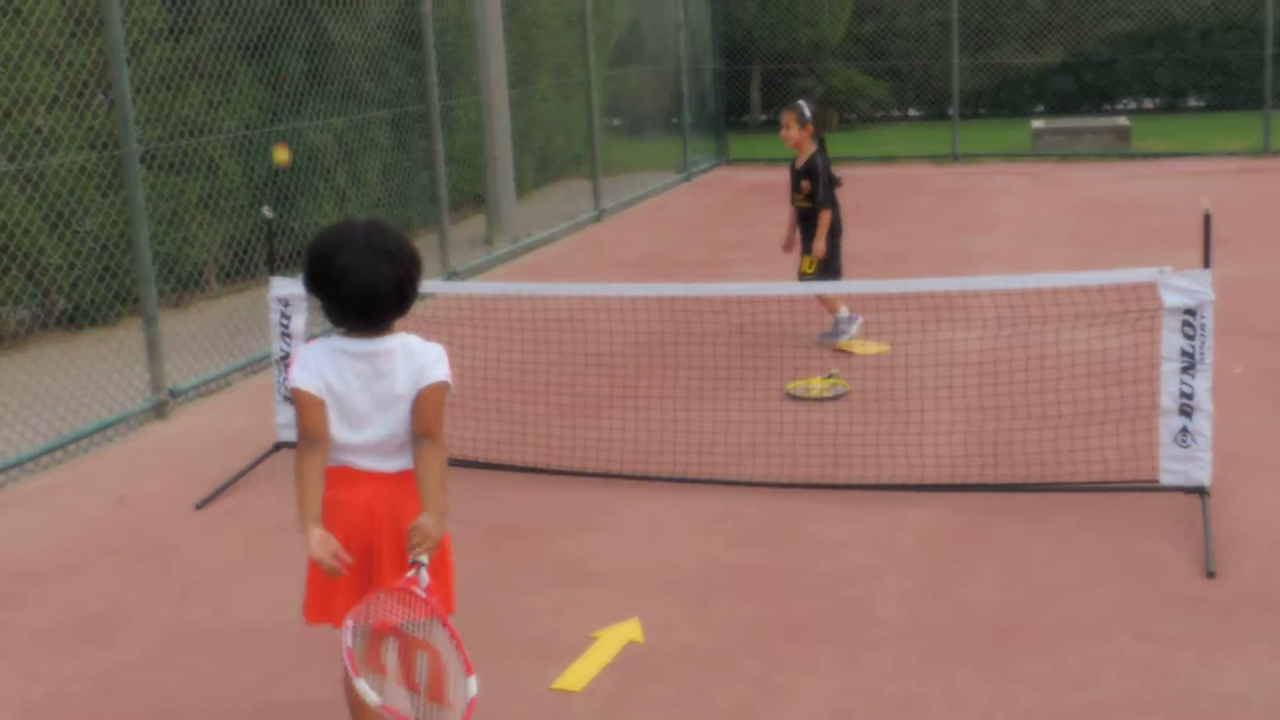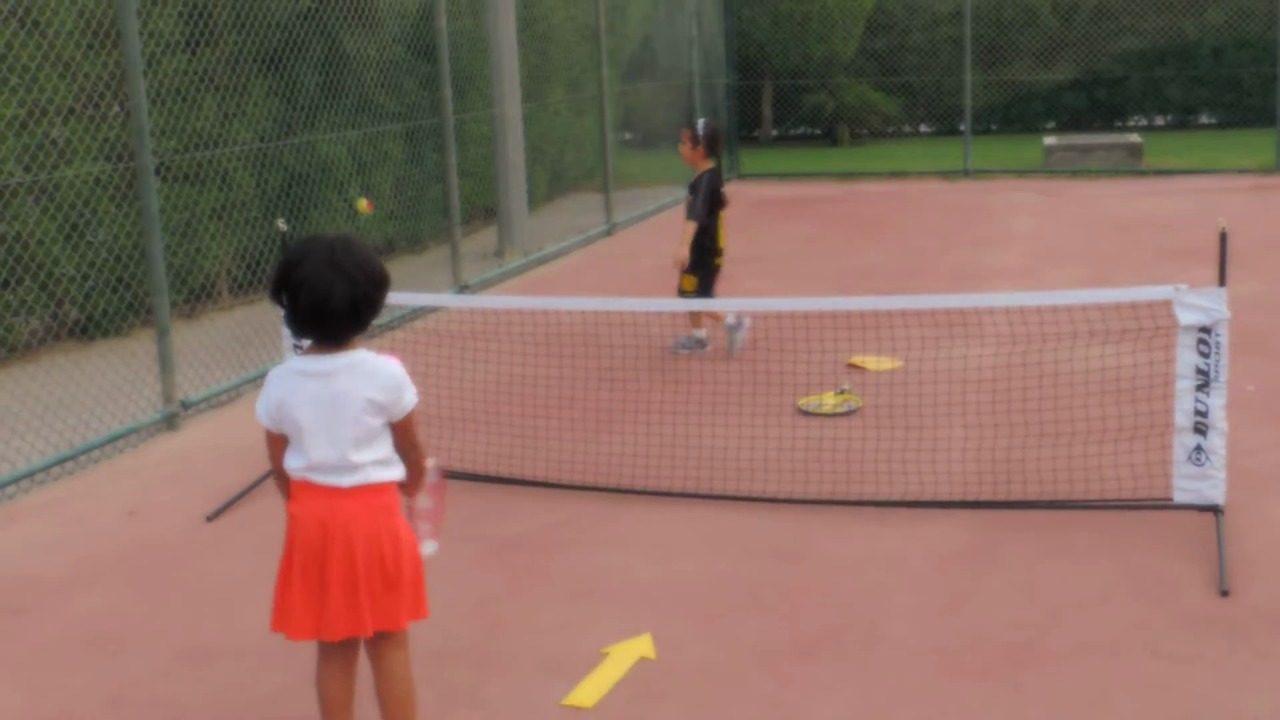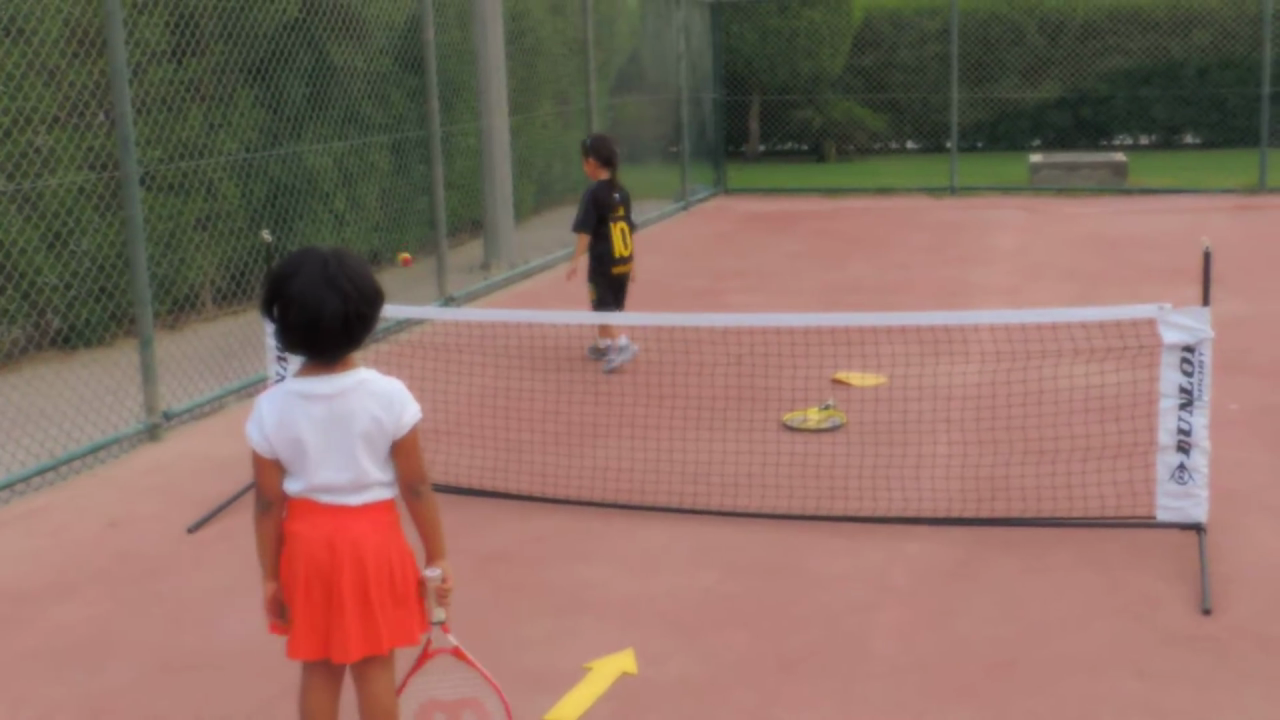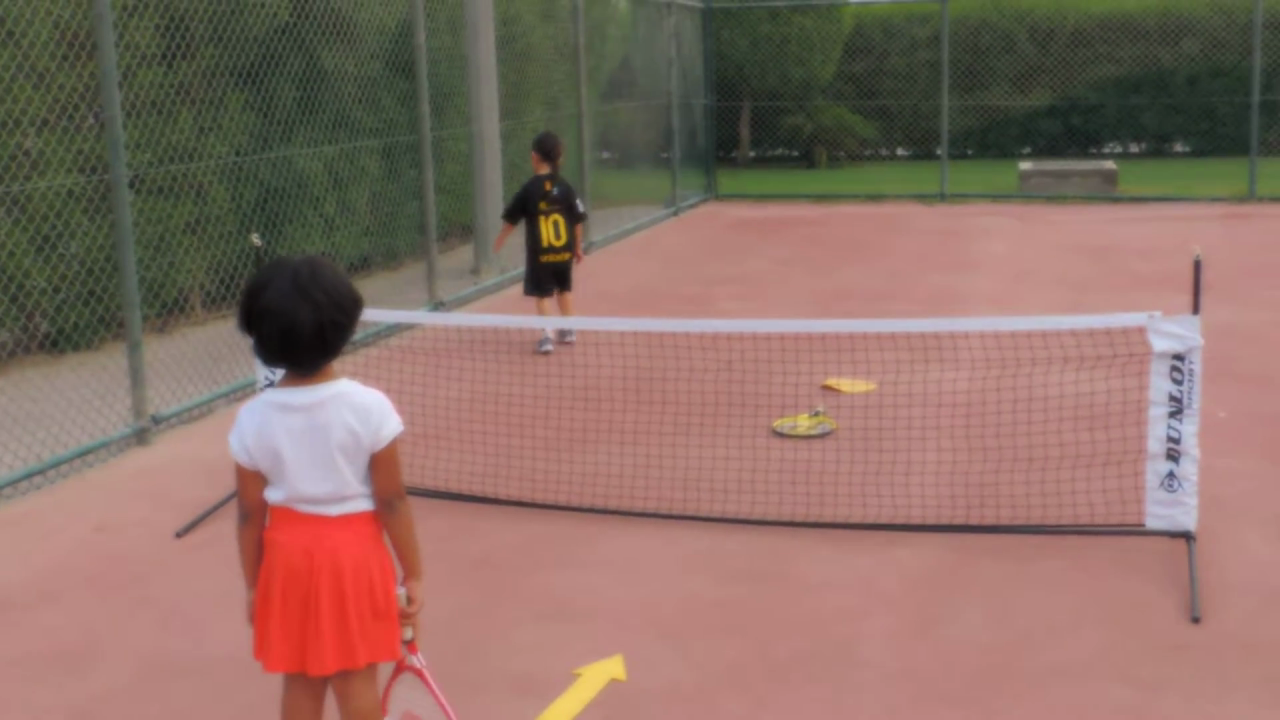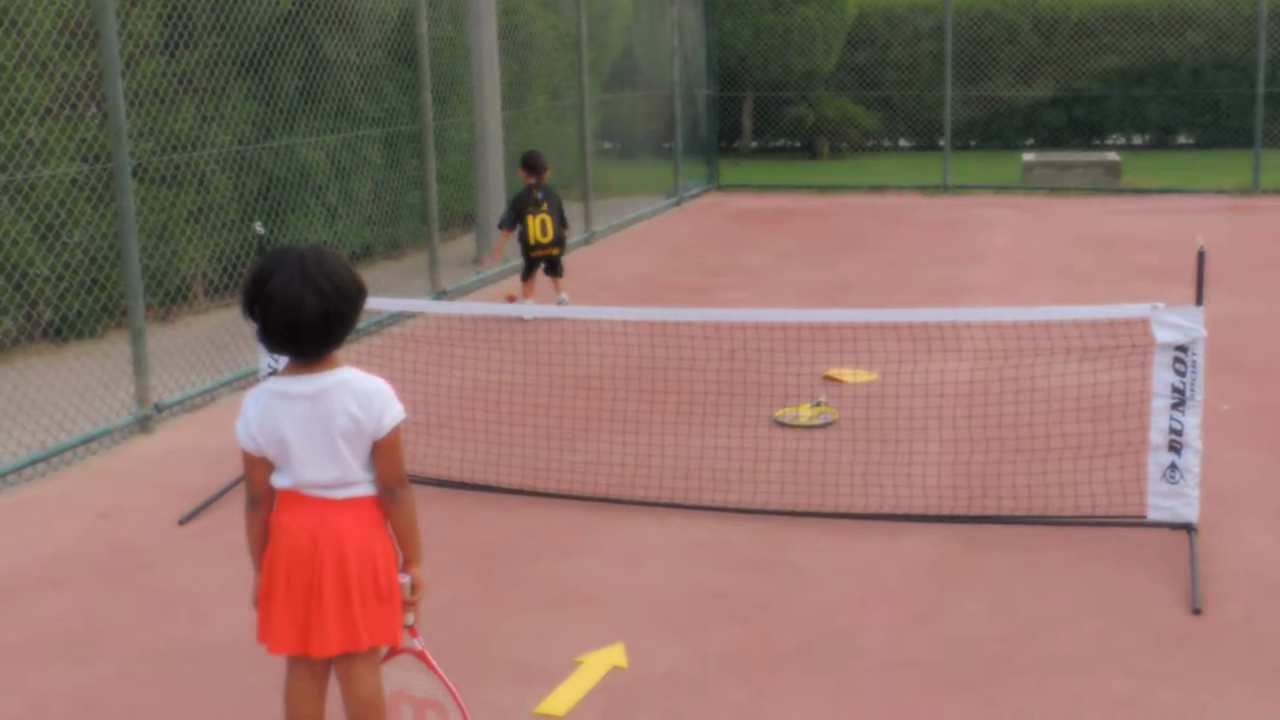
dt=0.7s
person 1, frame 1
left shoulder: (313, 362)
right shoulder: (425, 357)
left elbow: (311, 442)
right elbow: (428, 439)
left wrist: (312, 526)
right wrist: (434, 512)
left hip: (345, 506)
right hip: (405, 503)
person 1, frame 2
left shoulder: (279, 384)
right shoulder: (385, 374)
left elbow: (280, 469)
right elbow: (410, 452)
right wrist: (416, 483)
left hip: (311, 520)
right hip: (374, 518)
left knee: (333, 647)
right knee: (388, 645)
person 1, frame 3
left shoulder: (273, 406)
right shoulder: (388, 395)
left elbow: (268, 503)
right elbow: (415, 486)
left wrist: (270, 576)
right wrist: (437, 557)
left hip: (309, 542)
right hip: (372, 539)
left knee: (319, 667)
right knee: (374, 665)
person 1, frame 4
left shoulder: (253, 418)
right shoulder: (368, 407)
left elbow: (250, 514)
right elbow: (392, 502)
left wrist: (252, 585)
right wrist: (413, 574)
left hip: (289, 554)
right hip: (352, 553)
left knee: (300, 679)
right knee: (356, 679)
person 1, frame 5
left shoulder: (259, 404)
right shoulder: (371, 394)
left elbow: (258, 498)
right elbow: (394, 487)
left wrist: (260, 568)
right wrist: (412, 560)
left hip: (294, 536)
right hip: (357, 536)
left knee: (304, 663)
right knee: (358, 663)
person 2, frame 1
left shoulder: (819, 163)
right shoulder: (797, 164)
left elbow: (826, 204)
left wrist: (821, 238)
right wrist: (789, 233)
left hip: (823, 232)
right hip: (809, 231)
left knee: (811, 279)
right knee: (821, 281)
left ankle: (845, 317)
right ankle: (841, 322)
person 2, frame 2
left shoulder: (704, 181)
right shoulder: (708, 177)
left elbow: (694, 216)
left wrist: (683, 247)
right wrist: (687, 247)
left hip: (704, 250)
right hip: (707, 247)
left knee: (693, 296)
right knee: (694, 295)
left ankle: (733, 321)
right ankle: (698, 336)
person 2, frame 3
left shoulder: (593, 194)
right shoulder: (622, 193)
left elbow: (586, 231)
right elbow: (629, 229)
left wrist: (575, 260)
right wrist: (629, 261)
left hip: (604, 263)
right hip: (624, 261)
left knee: (604, 308)
right knee: (608, 306)
left ankle: (622, 346)
right ankle: (604, 344)
person 2, frame 4
left shoulder: (528, 190)
right shoulder: (566, 188)
left elbow: (510, 220)
right elbow: (578, 221)
left wrist: (499, 241)
right wrist: (578, 247)
left hip: (540, 254)
right hip: (564, 251)
left knee: (542, 295)
right knee: (564, 288)
left ankle: (547, 337)
right ankle: (567, 330)
person 2, frame 5
left shoulder: (519, 199)
right shoulder: (552, 197)
left elbow: (507, 228)
right elbow: (563, 226)
left wrist: (498, 250)
left hip: (532, 248)
right hip: (554, 246)
left knee: (529, 275)
right knee: (555, 270)
left ankle: (528, 304)
right ankle: (562, 296)
